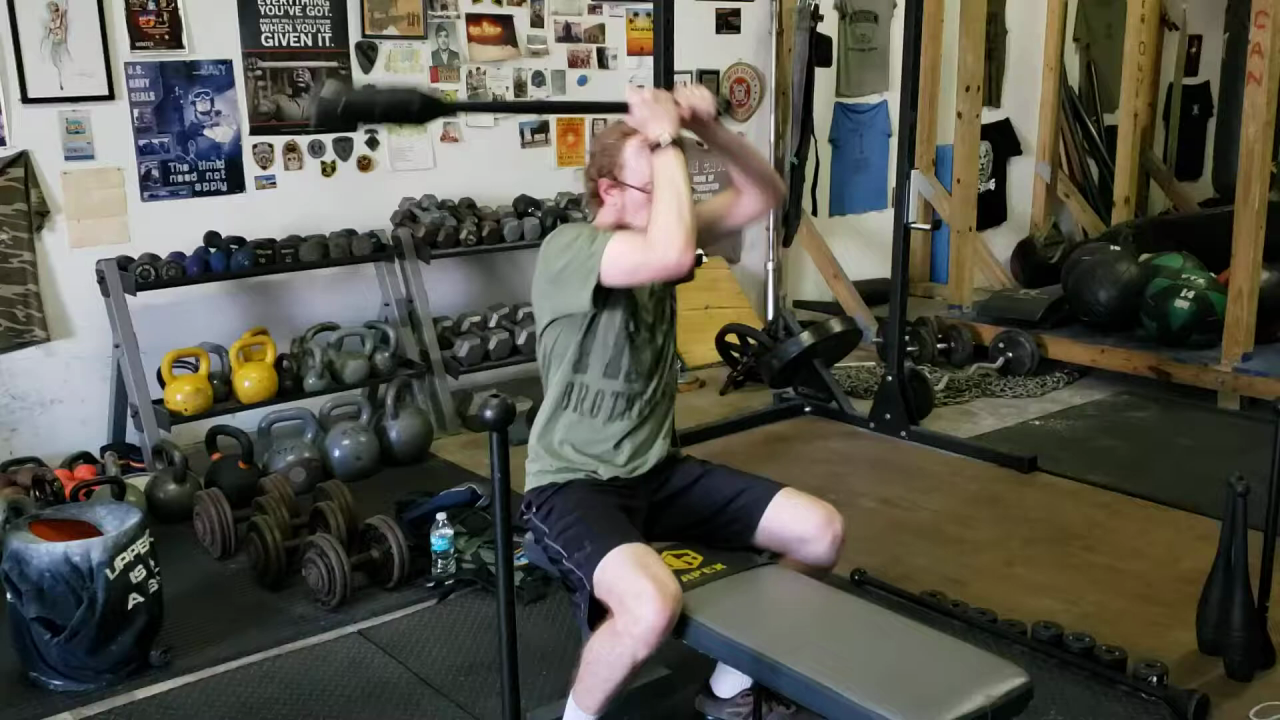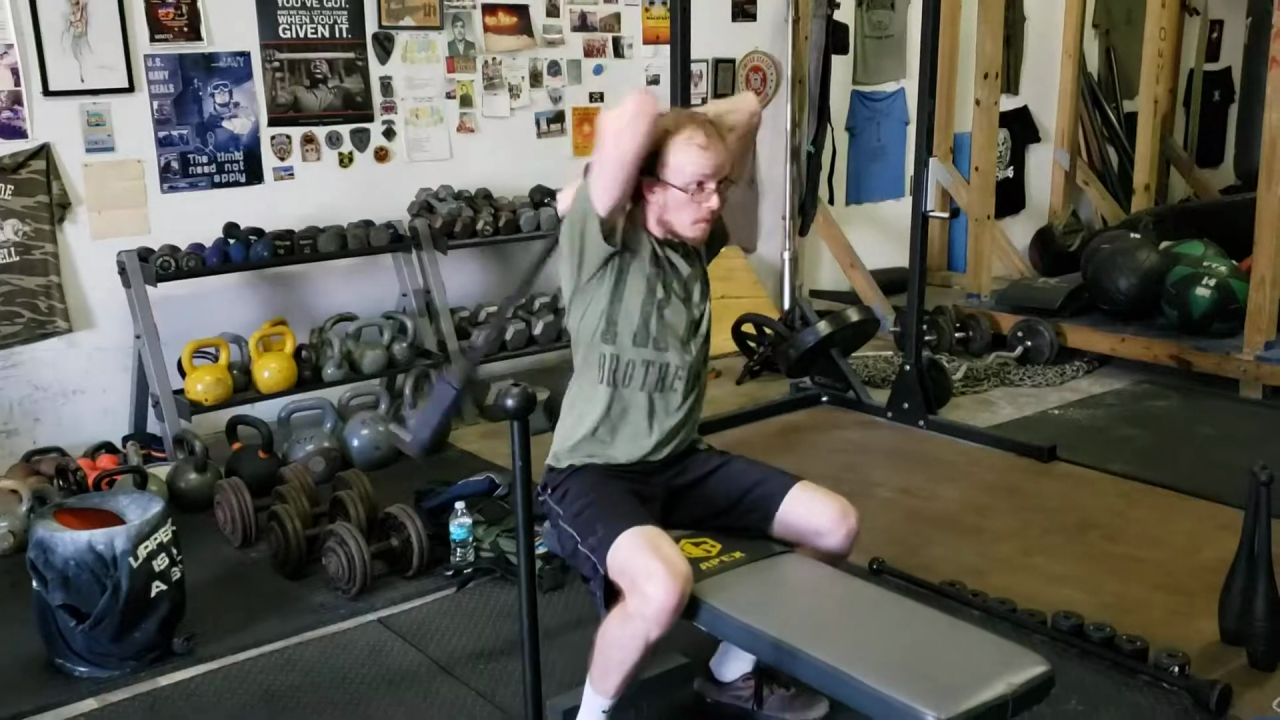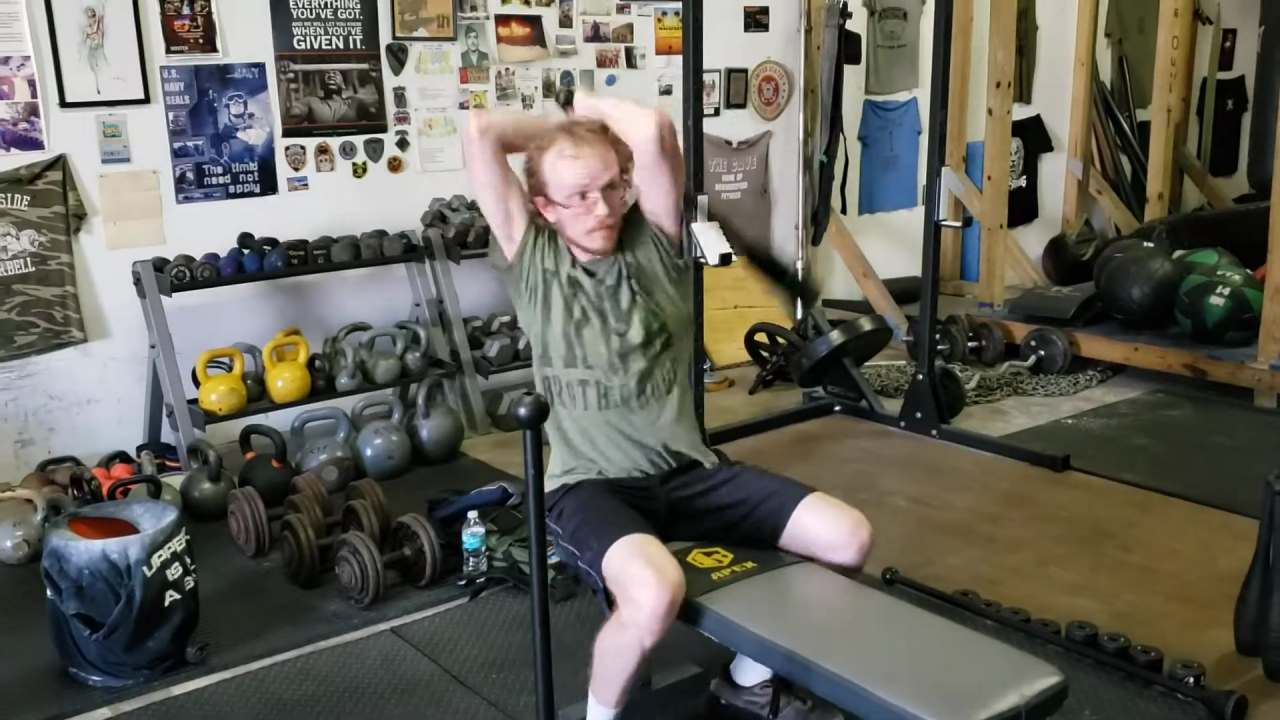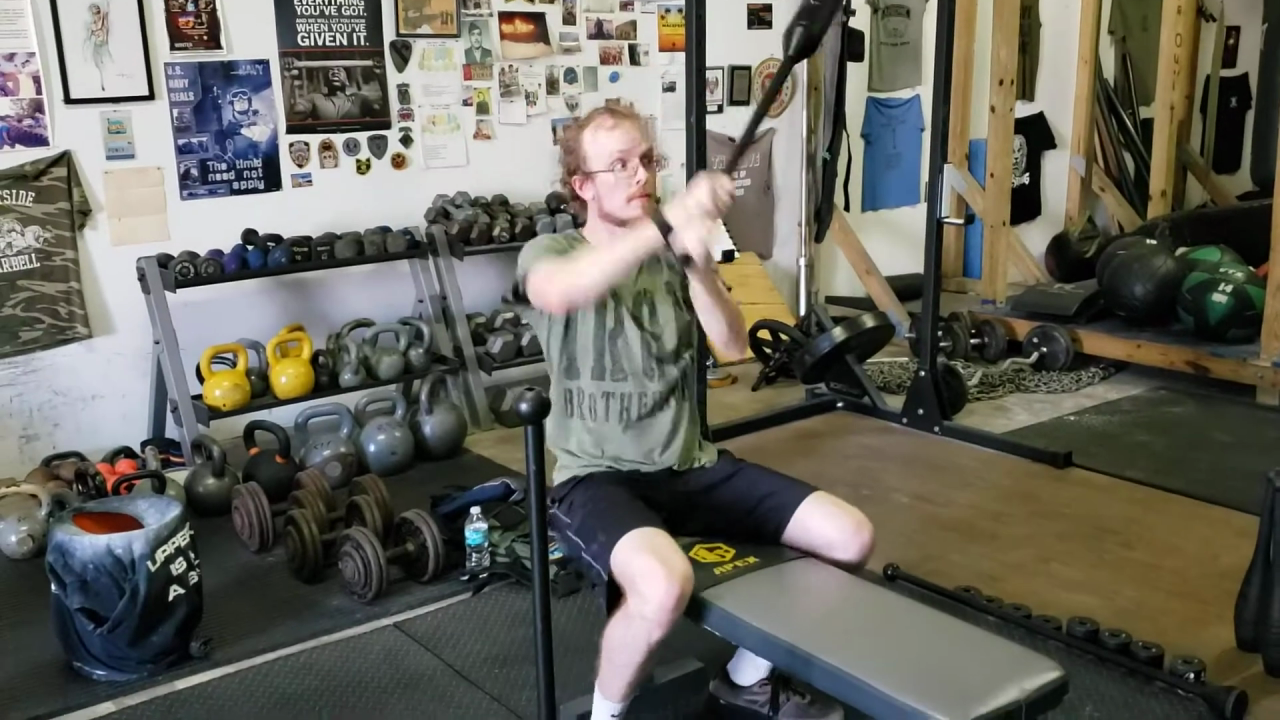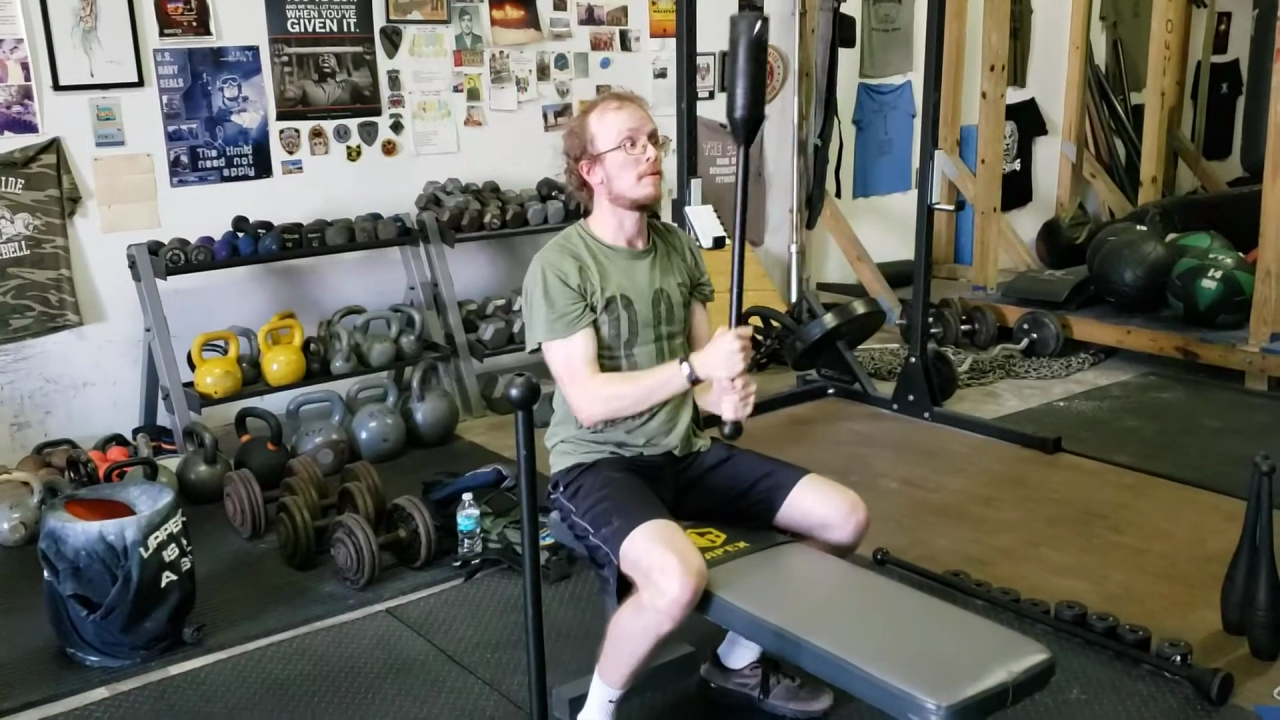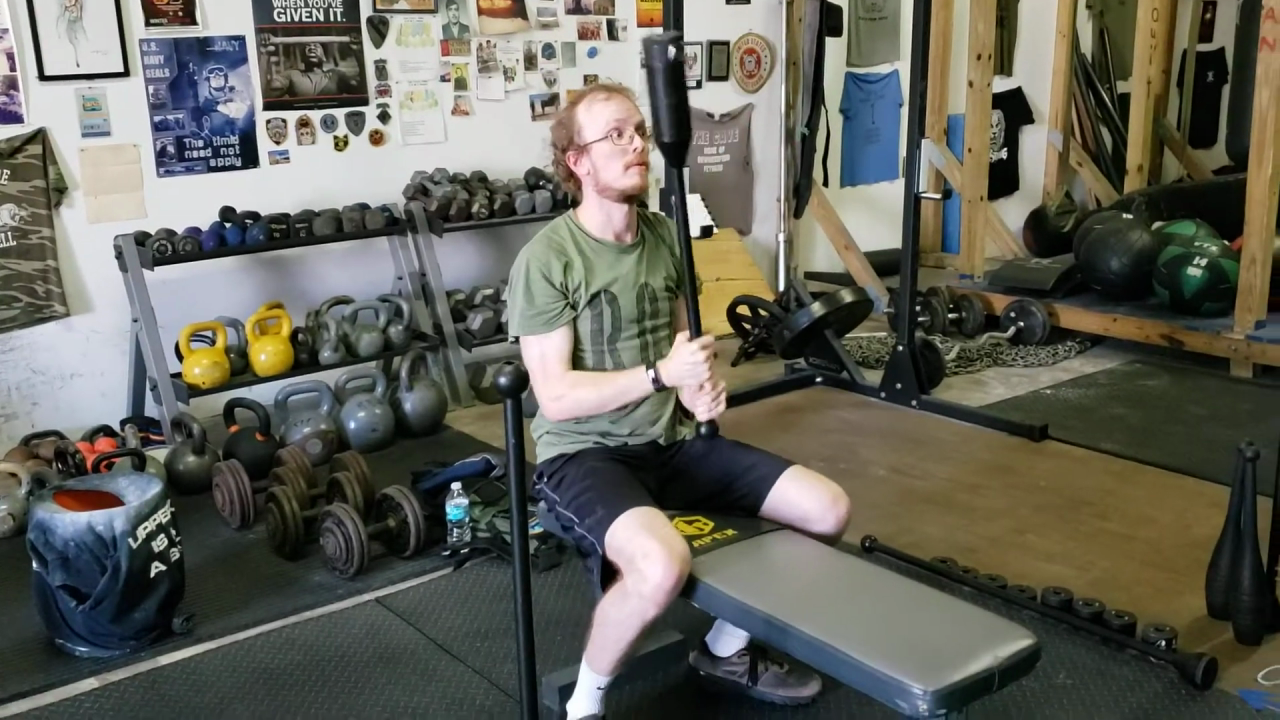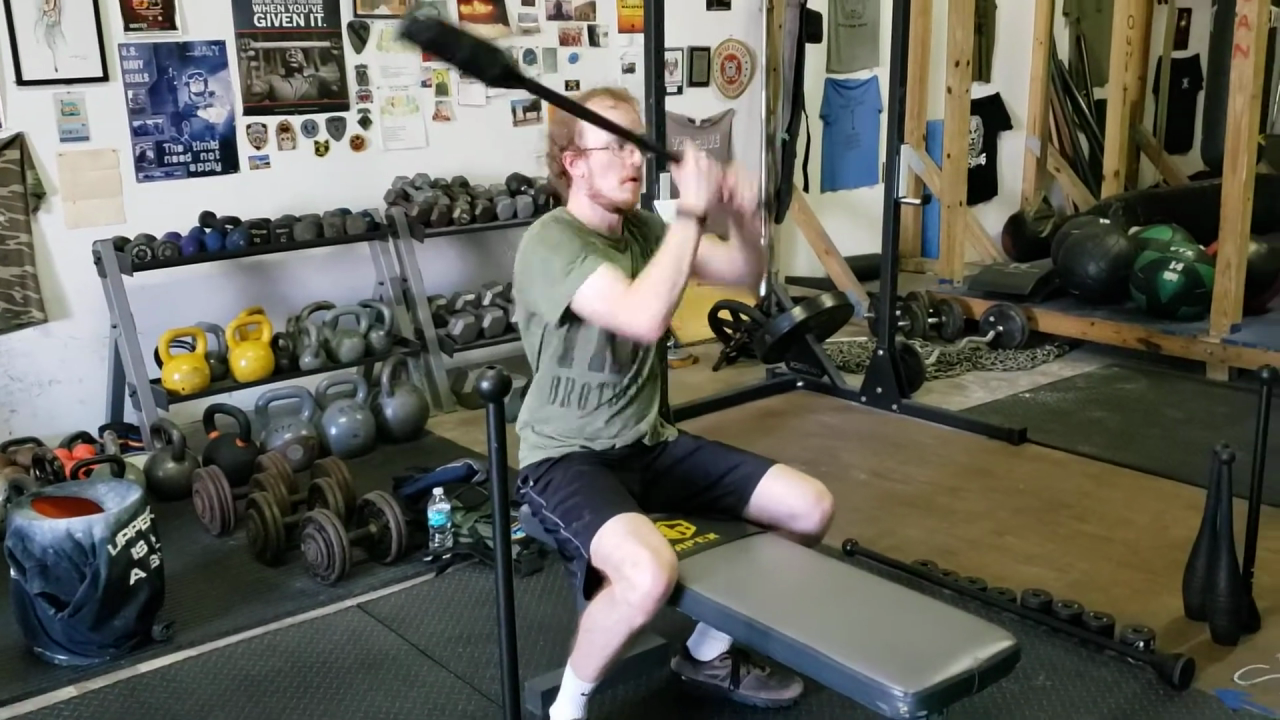
dt=0.3s
person 1, frame 1
left shoulder: (659, 242)
right shoulder: (569, 251)
left elbow: (765, 195)
right elbow: (672, 257)
left wrist: (710, 124)
right wrist: (657, 140)
left hip: (657, 473)
right hip: (573, 486)
left knee: (821, 530)
right knee: (652, 606)
person 1, frame 2
left shoulder: (693, 232)
right shoulder: (598, 234)
left elbow: (745, 110)
right elbow: (634, 115)
right wrist: (608, 156)
left hip: (679, 461)
right hip: (592, 470)
left knee: (836, 523)
right knee: (663, 587)
person 1, frame 3
left shoulder: (651, 240)
right shoulder: (531, 260)
left elbow: (653, 125)
right elbow: (478, 133)
left wrist: (601, 108)
right wrist: (576, 120)
left hip: (690, 469)
right hip: (591, 485)
left knee: (850, 537)
right knee: (656, 594)
person 1, frame 4
left shoulder: (678, 247)
right shoulder: (555, 256)
left elbow: (731, 343)
right elbow: (558, 293)
left wrist: (697, 258)
right wrist: (665, 227)
left hip: (690, 465)
right hip: (598, 478)
left knee: (851, 536)
right knee: (662, 586)
person 1, frame 5
left shoulder: (678, 246)
right shoulder: (559, 266)
left elbow: (700, 354)
right elbow: (588, 400)
left wrist: (726, 385)
right wrist: (697, 370)
left hip: (685, 450)
right hip: (597, 464)
left knee: (844, 517)
right knee: (676, 580)
left ankle: (739, 661)
person 1, frame 6
left shoulder: (665, 237)
right shoulder: (546, 259)
right elbow: (557, 398)
left wrist: (699, 384)
right wrist: (661, 374)
left hip: (669, 442)
right hip: (583, 454)
left knee: (828, 509)
right knee: (660, 566)
left ankle: (726, 648)
person 1, frame 7
left shoulder: (637, 223)
right shoulder: (550, 243)
left elbow: (744, 277)
right elbow: (644, 318)
left wrist: (743, 220)
right wrist: (688, 213)
left hip: (649, 446)
right hip: (566, 460)
left knee: (810, 506)
right knee: (648, 572)
left ankle: (708, 652)
